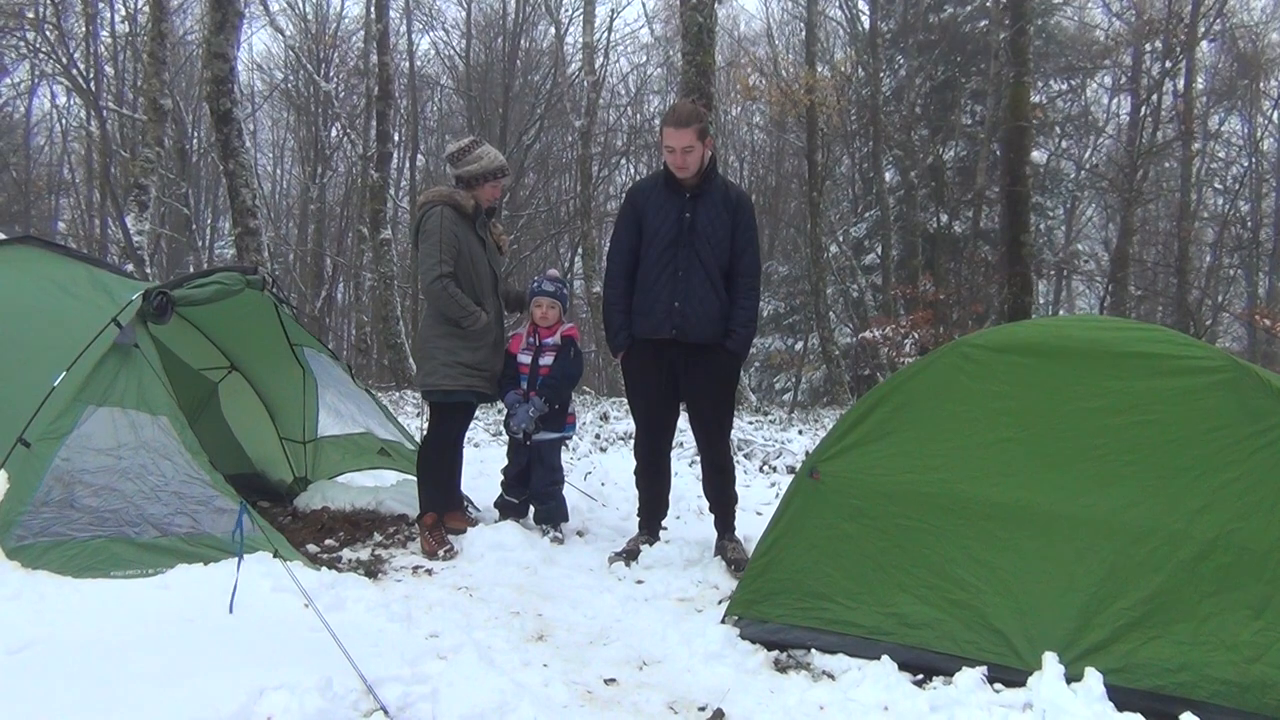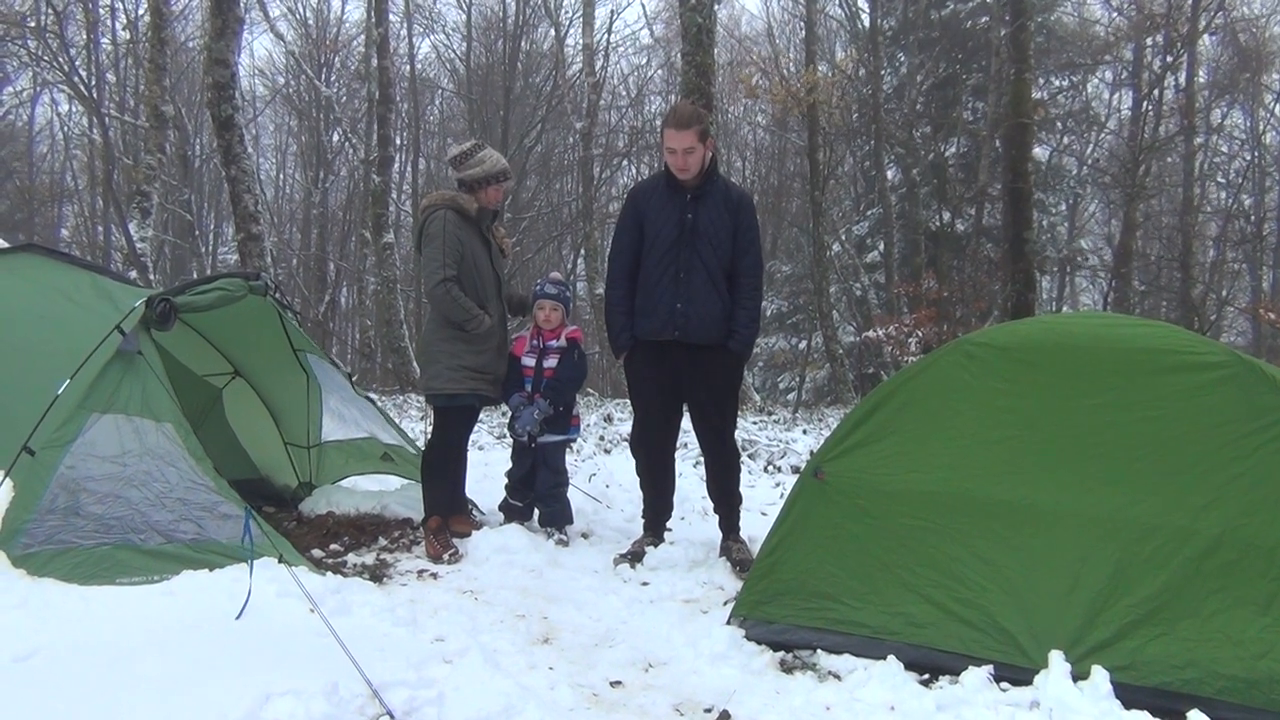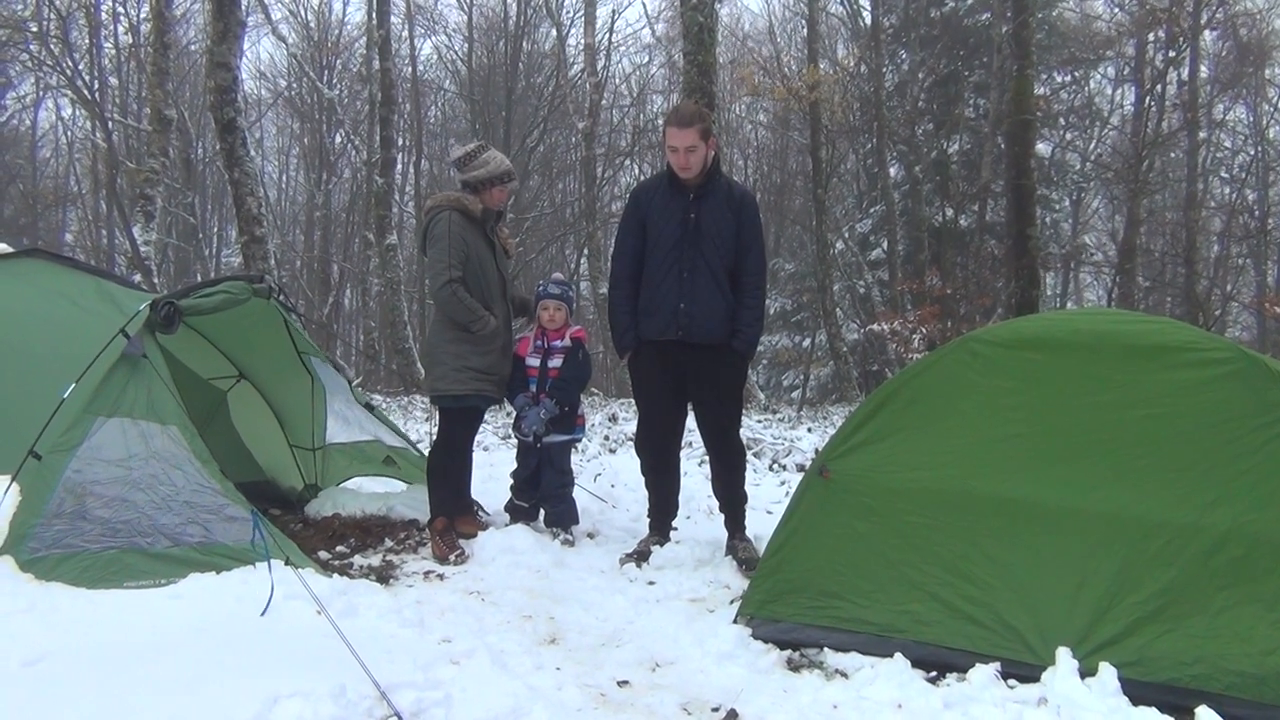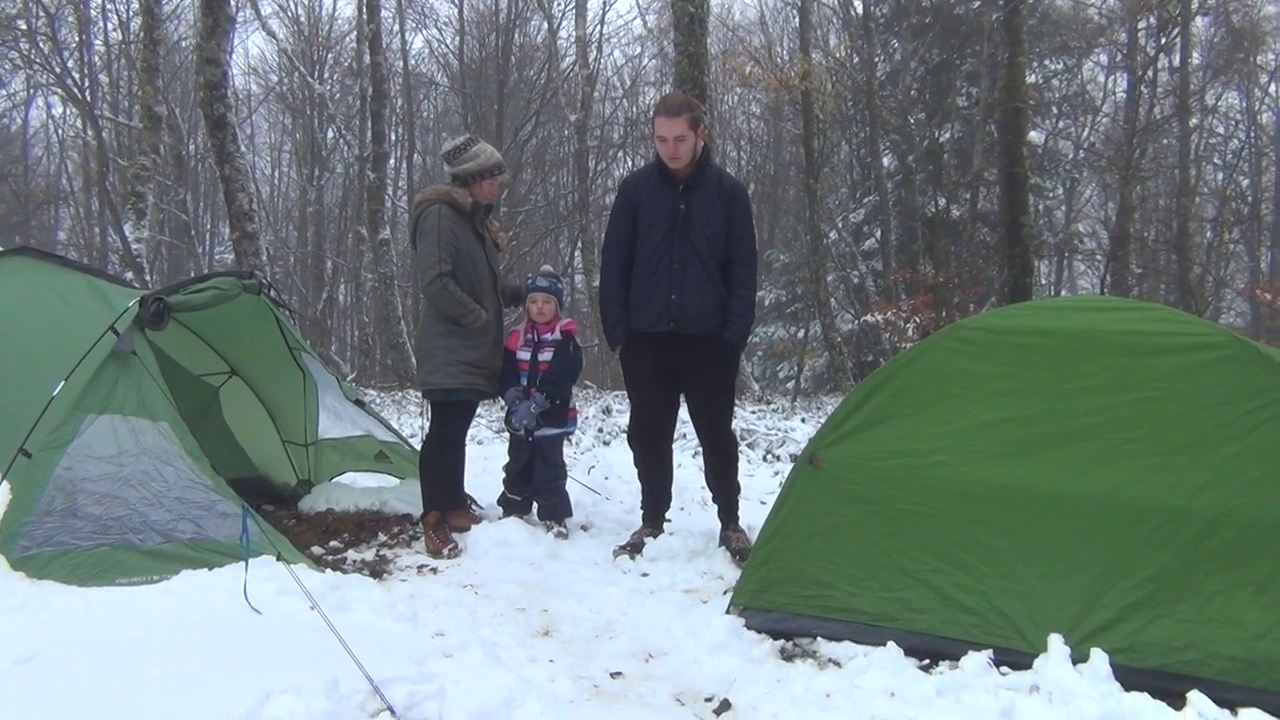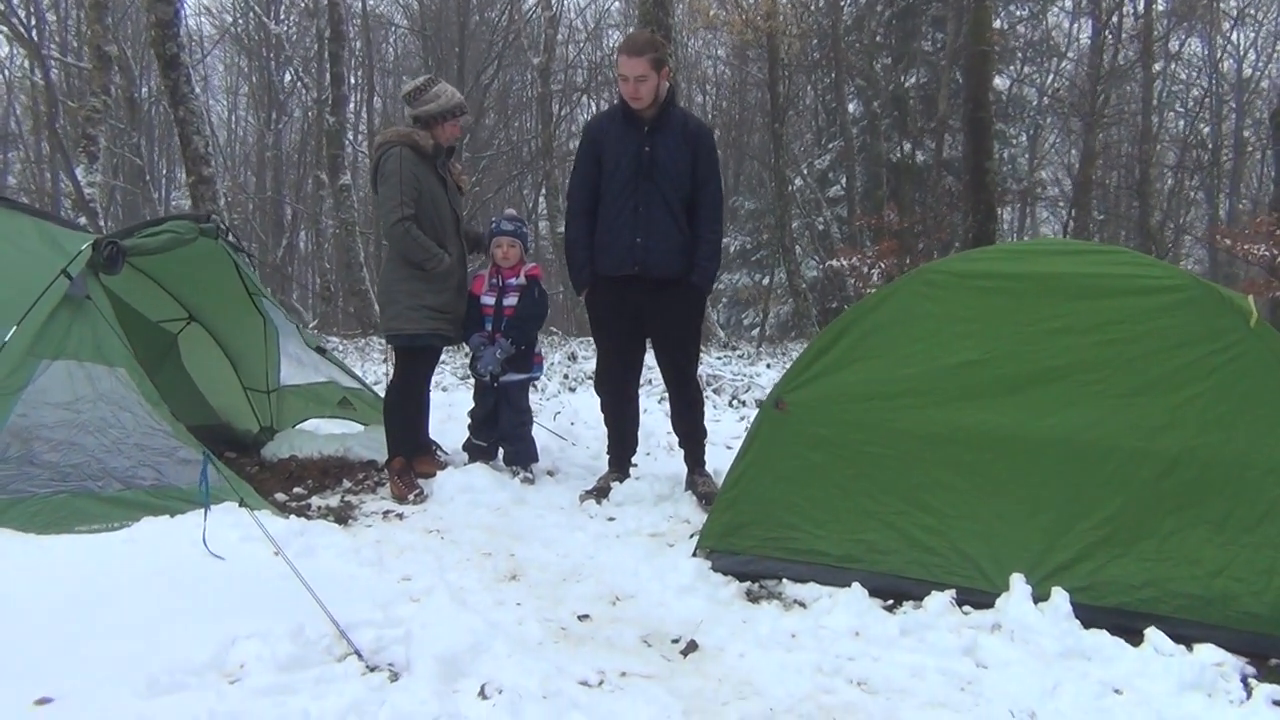
dt=1s
person 1, frame 1
left shoulder: (733, 200)
right shoulder: (642, 196)
left elbow: (746, 278)
right elbow: (618, 272)
left wrist: (737, 343)
right wrist: (619, 338)
left hip: (711, 346)
right hip: (649, 345)
left knee: (715, 445)
right knee: (651, 444)
left ankle: (726, 533)
right ankle: (648, 528)
person 1, frame 2
left shoulder: (734, 201)
right shoulder: (643, 197)
left elbow: (749, 279)
right elbow: (620, 273)
left wrist: (740, 343)
right wrist: (621, 339)
left hip: (713, 347)
right hip: (652, 346)
left knee: (719, 445)
right knee: (652, 444)
left ankle: (731, 534)
right ankle: (653, 529)
person 1, frame 3
left shoulder: (737, 200)
right shoulder: (646, 196)
left elbow: (752, 278)
right elbow: (623, 272)
left wrist: (744, 343)
right wrist: (625, 338)
left hip: (717, 347)
right hip: (655, 346)
left knee: (724, 444)
right knee: (656, 444)
left ankle: (737, 532)
right ankle: (658, 529)
person 1, frame 4
left shoulder: (727, 190)
right shoulder: (636, 188)
left elbow: (743, 268)
right elbow: (613, 264)
left wrist: (735, 333)
right wrist: (617, 330)
left hip: (708, 338)
right hip: (647, 338)
left knee: (716, 435)
right knee: (649, 437)
left ankle: (730, 522)
right ankle: (651, 520)
person 1, frame 5
left shoulder: (692, 132)
right shoulder: (600, 130)
left elbow: (709, 211)
right elbow: (579, 207)
left wrist: (702, 277)
right wrist: (581, 274)
left hip: (674, 282)
right hip: (612, 281)
left knee: (682, 379)
right knee: (615, 380)
left ankle: (696, 467)
right ankle: (618, 465)
person 2, frame 1
left shoulder: (479, 222)
right shoulder: (442, 217)
right elbow: (435, 284)
left wrist: (526, 301)
right wrist: (478, 320)
left hip: (472, 351)
right hip: (448, 351)
left knee: (456, 433)
right knee: (442, 433)
left ankle: (452, 507)
right ankle: (431, 521)
person 2, frame 2
left shoulder: (482, 225)
right shoulder: (444, 221)
right elbow: (438, 287)
left wrist: (528, 306)
right wrist: (482, 323)
left hip: (477, 355)
right hip: (452, 355)
left knee: (460, 436)
right knee: (446, 437)
left ankle: (456, 510)
right ankle: (436, 525)
person 2, frame 3
left shoulder: (487, 226)
right shoulder: (449, 222)
right elbow: (444, 288)
left wrist: (530, 307)
right wrist: (487, 325)
left hip: (482, 356)
right hip: (457, 357)
left knee: (465, 437)
right knee: (452, 438)
left ankle: (461, 510)
right ankle: (441, 526)
person 2, frame 4
left shoulder: (477, 220)
right shoulder: (439, 215)
right elbow: (434, 282)
left wrist: (527, 293)
right wrist: (479, 318)
left hip: (473, 350)
right hip: (449, 350)
left knee: (458, 431)
right knee: (444, 431)
left ankle: (455, 505)
right ankle: (434, 519)
person 2, frame 5
left shoulder: (439, 161)
right shoulder: (400, 157)
right elbow: (397, 226)
left wrist: (483, 241)
right wrist: (442, 263)
left hip: (437, 294)
right hip: (412, 295)
left knee: (422, 376)
right knee: (409, 376)
left ankle: (420, 450)
right ankle: (399, 465)
person 3, frame 1
left shoulder: (567, 343)
right shoulder: (519, 340)
left elbow: (560, 382)
right elbow: (506, 377)
left wrist: (534, 408)
right wrist: (515, 403)
left hip: (551, 421)
right hip: (519, 421)
left knee: (546, 474)
right knee: (516, 469)
left ankle: (550, 521)
right ankle: (509, 512)
person 3, frame 2
left shoulder: (571, 345)
right shoulder: (522, 343)
left elbow: (565, 384)
right elbow: (510, 380)
left wrist: (538, 410)
right wrist: (520, 406)
left hip: (556, 423)
right hip: (523, 424)
left knee: (551, 475)
right knee: (520, 472)
left ankle: (555, 524)
right ankle: (514, 516)
person 3, frame 3
left shoulder: (575, 345)
right shoulder: (526, 344)
left elbow: (571, 384)
right elbow: (515, 381)
left wrist: (544, 411)
right wrist: (525, 406)
left hip: (561, 423)
right hip: (528, 424)
left knee: (557, 476)
right knee: (525, 472)
left ankle: (561, 523)
right ankle: (520, 516)
person 3, frame 4
left shoulder: (565, 339)
right shoulder: (517, 338)
left elbow: (561, 377)
right elbow: (506, 374)
left wrist: (535, 404)
right wrist: (516, 401)
left hip: (552, 416)
right hip: (519, 418)
left knee: (549, 469)
right knee: (518, 466)
left ankle: (554, 516)
right ankle: (513, 510)
person 3, frame 5
left shoulder: (530, 283)
right shoulder: (481, 282)
left elbow: (527, 322)
right elbow: (470, 320)
left wrist: (500, 350)
right wrist: (480, 346)
left hip: (517, 362)
right hip: (485, 364)
left knee: (514, 415)
right knee: (483, 412)
left ankle: (520, 462)
right ankle: (479, 456)
